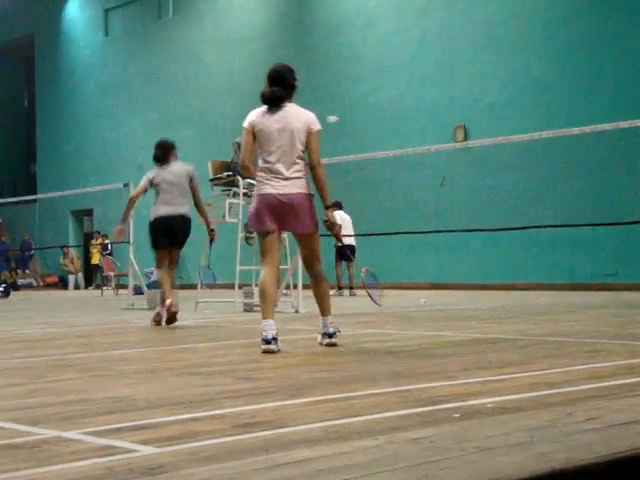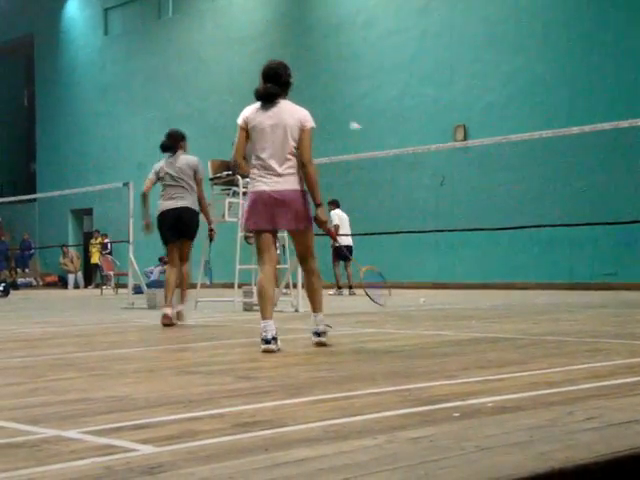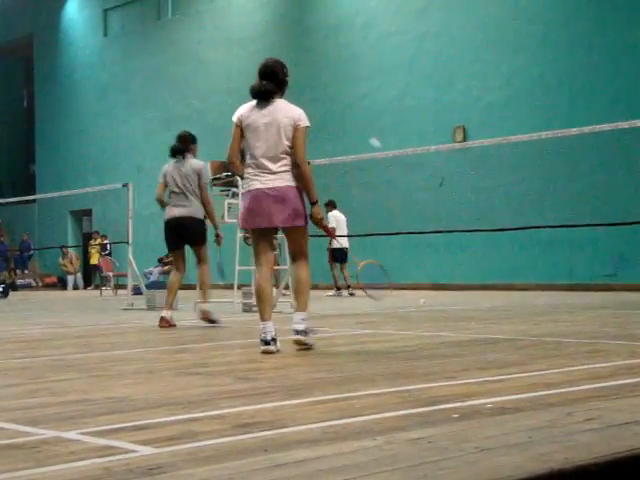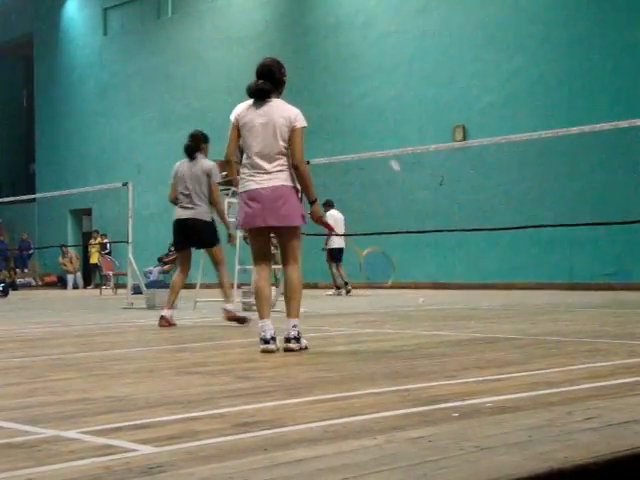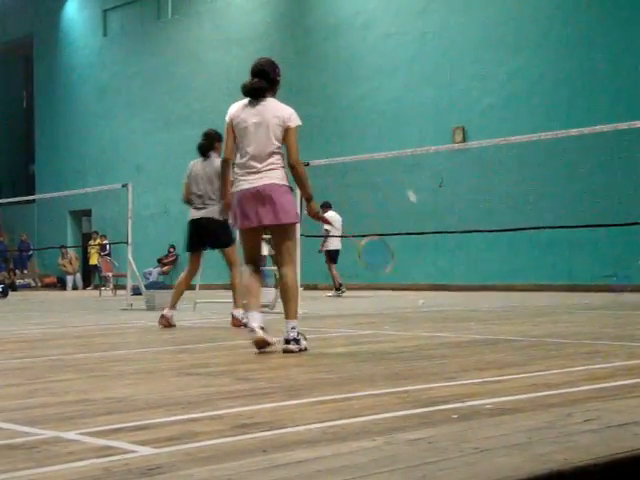
dt=0.1s
person 1, frame 1
left shoulder: (254, 117)
right shoulder: (307, 118)
left elbow: (245, 162)
right elbow: (315, 165)
right wrist: (328, 206)
left hip: (265, 198)
right hip: (298, 196)
left knee: (270, 266)
right knee: (313, 263)
left ankle: (268, 333)
right ankle: (328, 328)
person 1, frame 2
left shoulder: (248, 114)
right shoulder: (301, 115)
left elbow: (238, 160)
right elbow: (306, 164)
right wrist: (319, 204)
left hip: (259, 195)
right hip: (291, 193)
left knee: (266, 264)
right knee: (307, 260)
left ankle: (269, 333)
right ankle: (318, 326)
person 1, frame 3
left shoulder: (243, 112)
right shoulder: (296, 114)
left elbow: (233, 158)
right elbow: (300, 163)
right wrist: (314, 202)
left hip: (255, 193)
right hip: (287, 191)
left knee: (264, 265)
right knee: (299, 259)
left ankle: (267, 334)
right ankle: (300, 325)
person 1, frame 4
left shoulder: (240, 112)
right shoulder: (292, 114)
left elbow: (229, 159)
right elbow: (297, 163)
right wrist: (313, 202)
left hip: (251, 192)
right hip: (282, 190)
left knee: (261, 265)
right knee: (291, 263)
left ankle: (267, 330)
right ankle: (293, 332)
person 1, frame 5
left shoulder: (235, 111)
right shoulder: (286, 113)
left elbow: (227, 159)
right elbow: (294, 162)
left wrist: (226, 196)
right wrist: (309, 199)
left hip: (245, 192)
right hip: (276, 189)
left knee: (252, 264)
right knee: (286, 263)
left ankle: (255, 322)
right ankle: (292, 334)
person 2, frame 1
left shoulder: (153, 173)
right shoulder: (187, 169)
left elbow: (134, 196)
right elbow: (197, 201)
left wrist: (123, 222)
right wrist: (209, 225)
left hip: (159, 219)
right hip: (182, 219)
left knee: (162, 266)
right knee: (170, 265)
left ankle: (167, 304)
right ankle: (165, 307)
person 2, frame 2
left shoulder: (159, 165)
right shoulder: (193, 161)
left elbow: (145, 192)
right elbow: (200, 195)
left wrist: (146, 217)
right wrist: (210, 222)
left hip: (165, 213)
right hip: (187, 212)
left knee: (172, 263)
right knee: (184, 260)
left ankle: (167, 310)
right ankle: (180, 307)
person 2, frame 3
left shoulder: (167, 168)
right shoulder: (200, 166)
left elbow: (159, 197)
right elbow: (205, 199)
right wrist: (217, 228)
left hip: (172, 220)
right hip: (193, 218)
left knee: (177, 268)
right knee: (203, 262)
left ankle: (166, 314)
right ankle: (204, 307)
person 2, frame 4
left shoulder: (178, 166)
right shoulder: (209, 166)
left elbow: (172, 198)
right elbow: (215, 199)
right wrist: (227, 227)
left hip: (180, 221)
right hip: (202, 220)
left knee: (183, 269)
right knee: (220, 263)
left ankle: (167, 313)
right ankle: (229, 307)
person 2, frame 5
left shoulder: (193, 165)
right shoulder: (221, 164)
left elbow: (186, 198)
left hip: (196, 220)
right hip: (216, 219)
left knee: (191, 269)
right knee: (234, 265)
left ankle: (168, 313)
right ankle: (237, 313)
